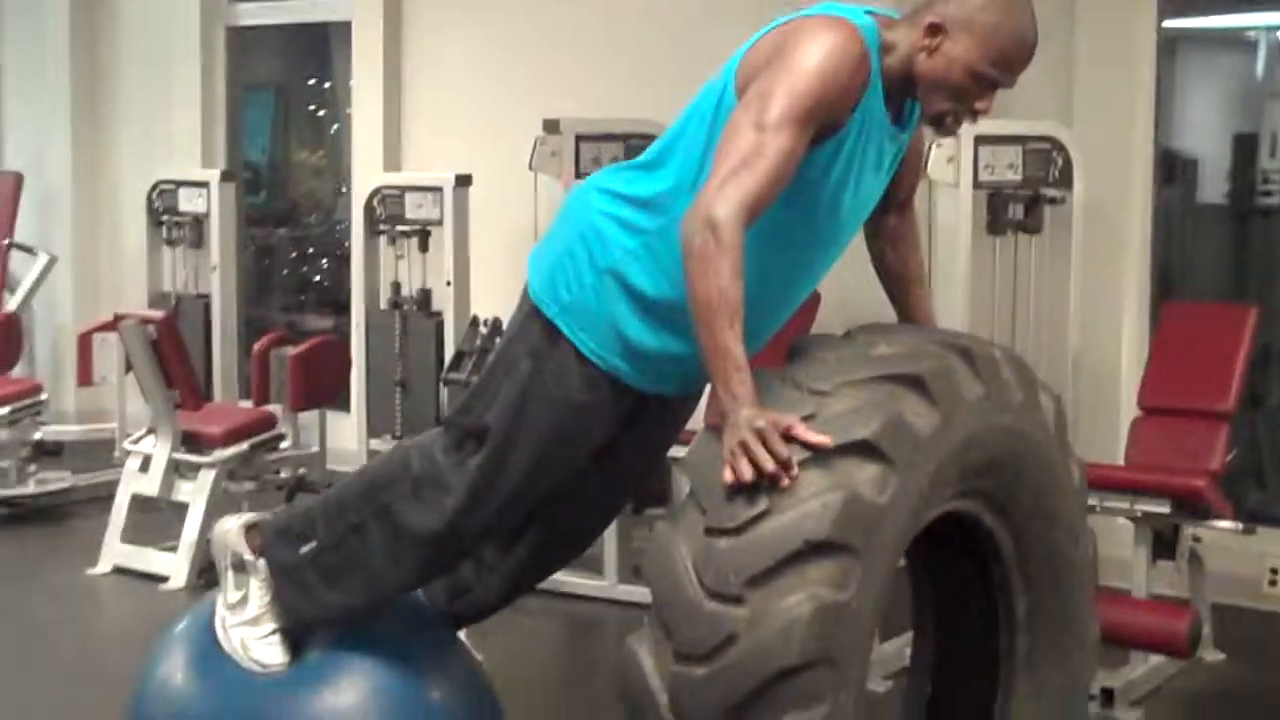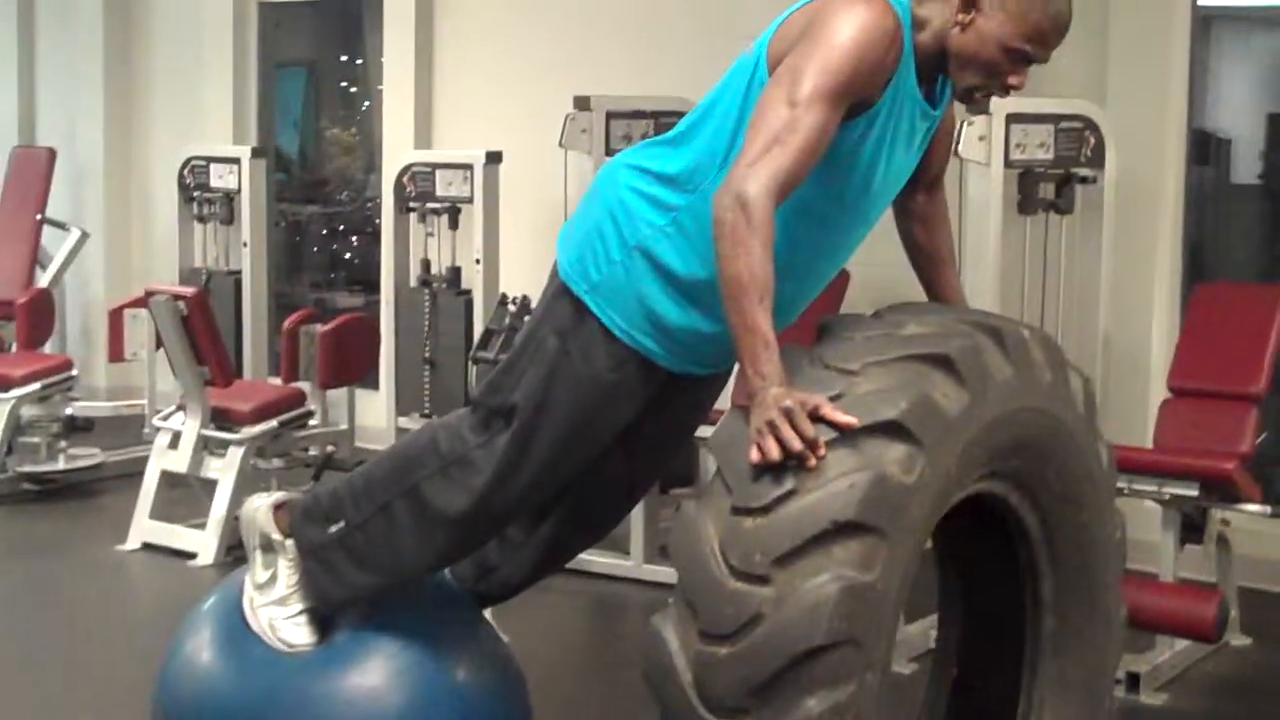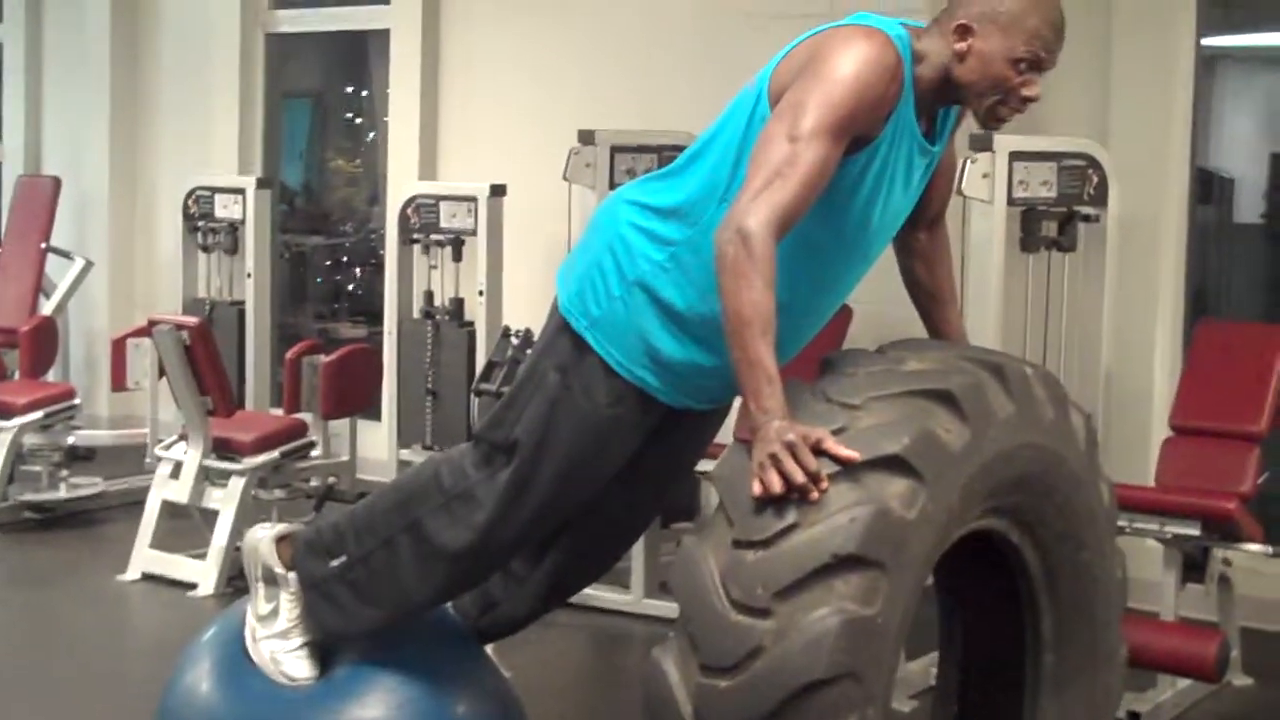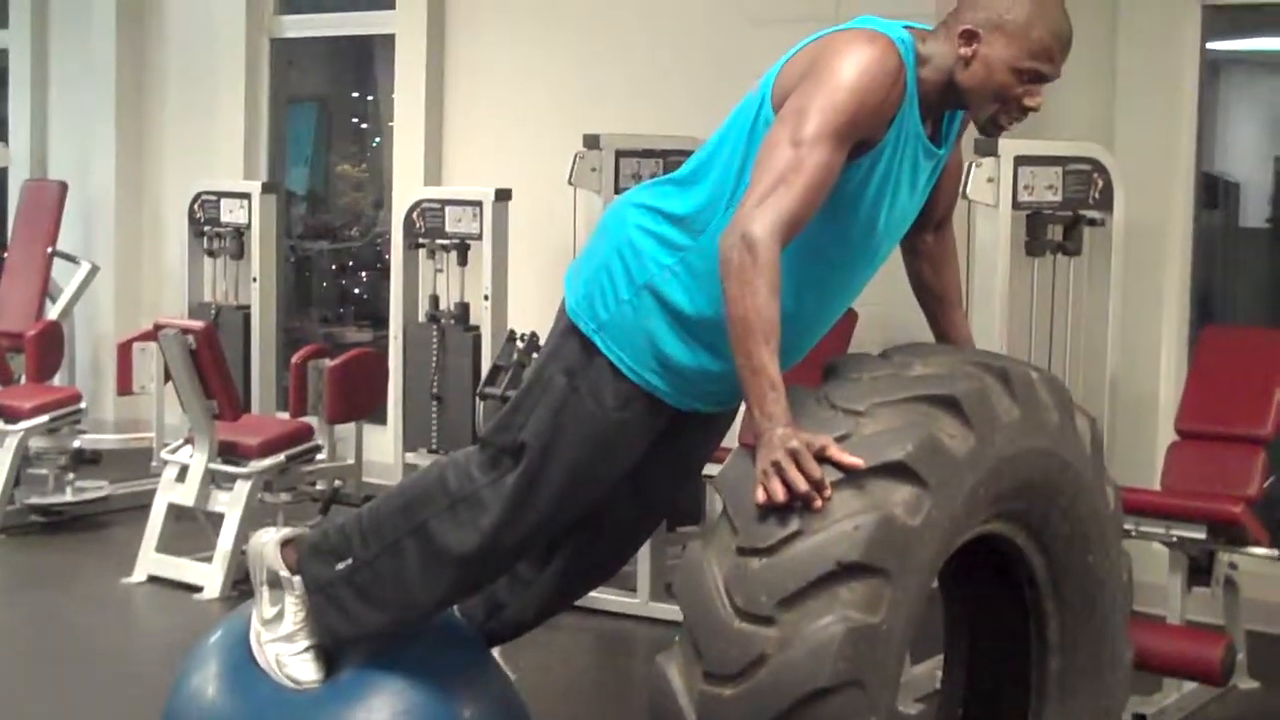
dt=0.5s
person 1, frame 1
left shoulder: (905, 106)
left elbow: (891, 217)
right elbow: (713, 218)
right wrist: (740, 405)
left hip: (675, 340)
right hip: (609, 294)
left knee: (565, 516)
right knee: (473, 476)
left ankle: (425, 604)
right ankle: (267, 554)
person 1, frame 2
left shoulder: (939, 81)
left elbow: (921, 195)
right elbow: (746, 195)
right wrist: (768, 385)
left hip: (705, 315)
right hip: (639, 269)
left knee: (595, 494)
right knee: (501, 456)
left ankle: (446, 586)
right ankle: (292, 533)
person 1, frame 3
left shoulder: (937, 110)
left elbow: (923, 231)
right elbow: (748, 230)
right wrist: (771, 419)
left hip: (705, 353)
right hip: (639, 306)
left knee: (595, 533)
right knee: (504, 490)
left ankle: (451, 620)
right ankle: (295, 563)
person 1, frame 4
left shoulder: (945, 113)
right shoulder: (866, 66)
left elbow: (928, 233)
right elbow: (753, 235)
right wrist: (775, 424)
left hip: (712, 357)
right hip: (645, 310)
left knee: (602, 535)
right knee: (510, 494)
left ankle: (454, 624)
right ankle: (302, 566)
